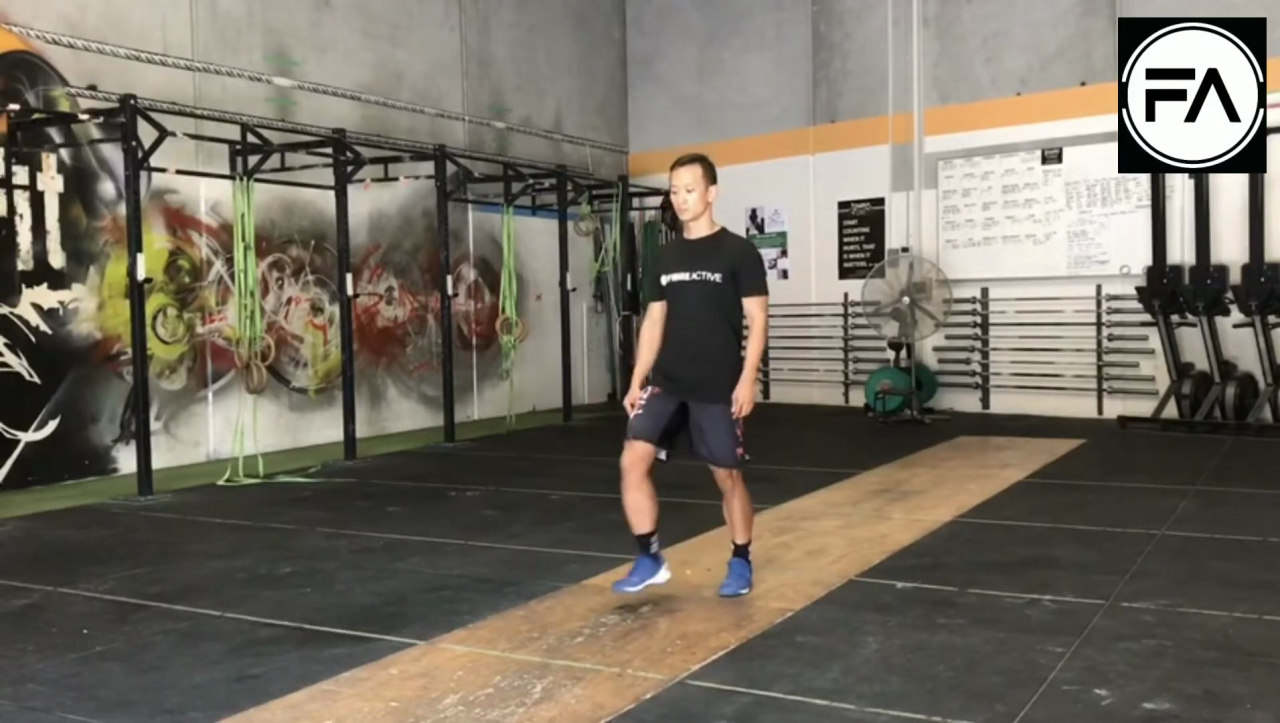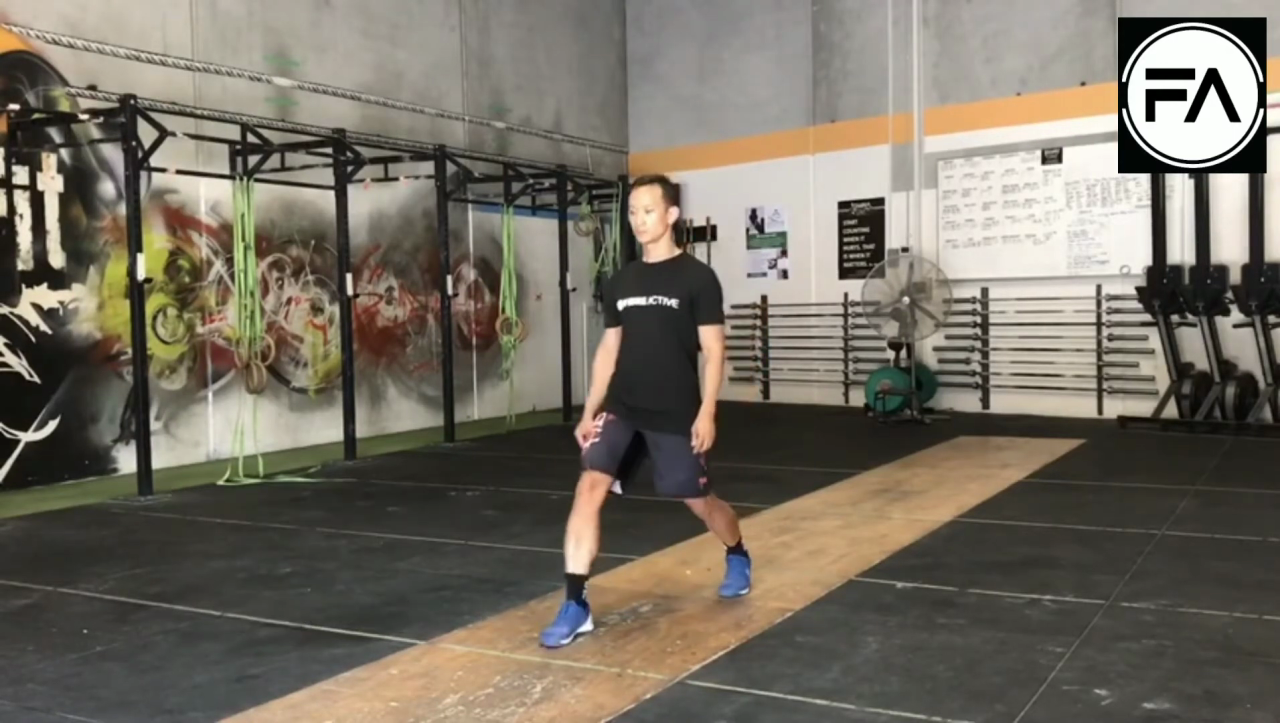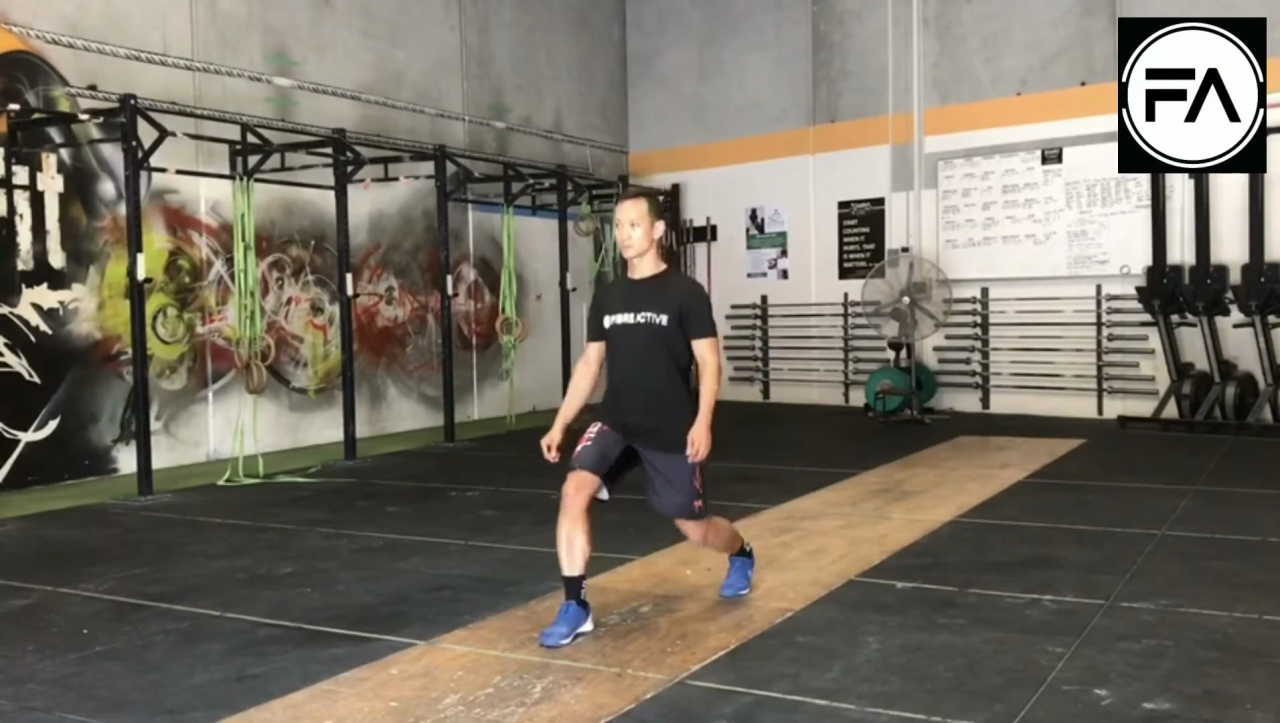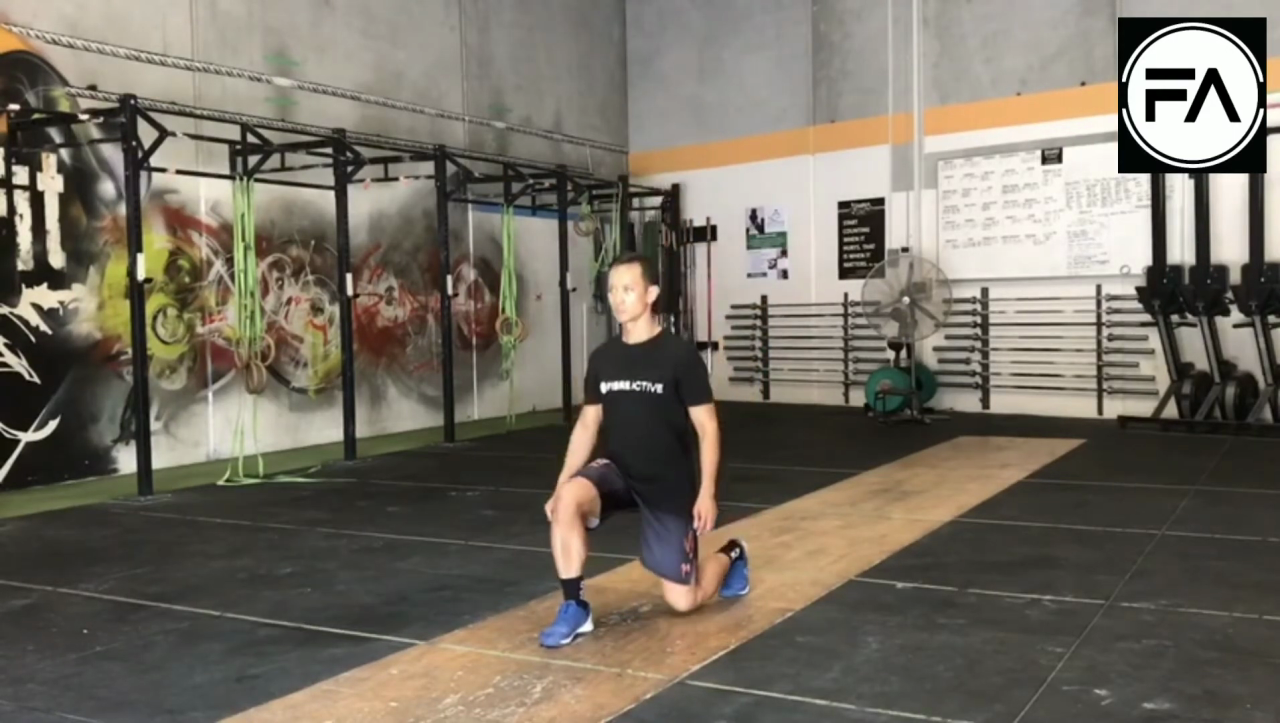
dt=0.4s
person 1, frame 1
left shoulder: (738, 252)
right shoulder: (666, 256)
left elbow: (757, 321)
right elbow: (654, 321)
left wrist: (747, 380)
right wrist: (637, 381)
left hip: (718, 387)
right hip: (667, 379)
left knee: (728, 477)
right knee: (633, 460)
left ankle: (740, 561)
right ankle: (649, 557)
person 1, frame 2
left shoulder: (696, 277)
right shoulder: (621, 281)
left elbow: (714, 349)
right elbow: (609, 348)
left wrist: (707, 411)
right wrist: (590, 409)
left hip: (675, 414)
right hip: (621, 409)
left knee: (701, 501)
right knee: (588, 490)
left ankle: (737, 556)
right ankle: (575, 605)
person 1, frame 3
left shoulder: (684, 292)
right shoulder: (606, 296)
left elbow: (708, 361)
right elbow: (589, 363)
left wrist: (702, 422)
right wrist: (559, 424)
left hip: (671, 430)
right hip: (616, 424)
left knee: (695, 526)
right knee: (574, 491)
left ankle: (742, 553)
right ankle: (574, 606)
person 1, frame 4
left shoulder: (680, 356)
right shoulder: (602, 358)
left elbow: (707, 427)
right elbow: (587, 424)
left wrist: (707, 492)
right wrist: (560, 486)
left hip: (669, 484)
right hip: (618, 472)
left knee: (684, 600)
right knee: (567, 500)
left ankle: (732, 555)
right ankle: (574, 609)
